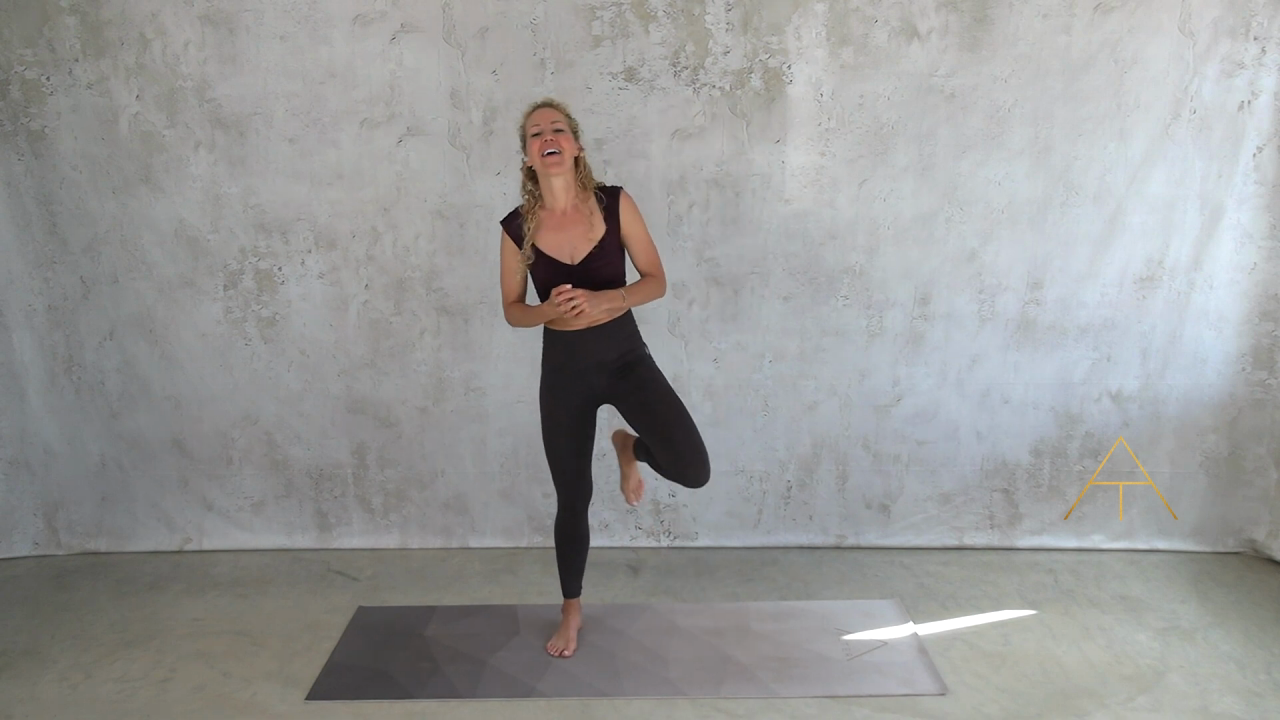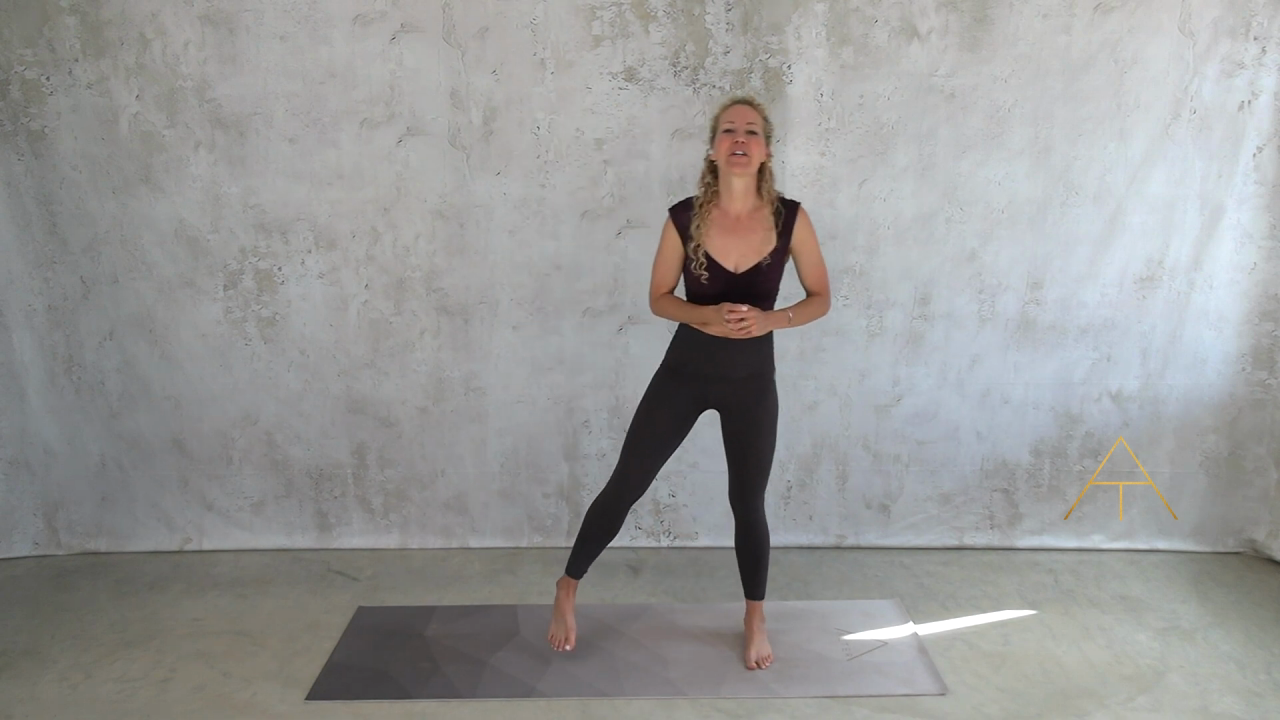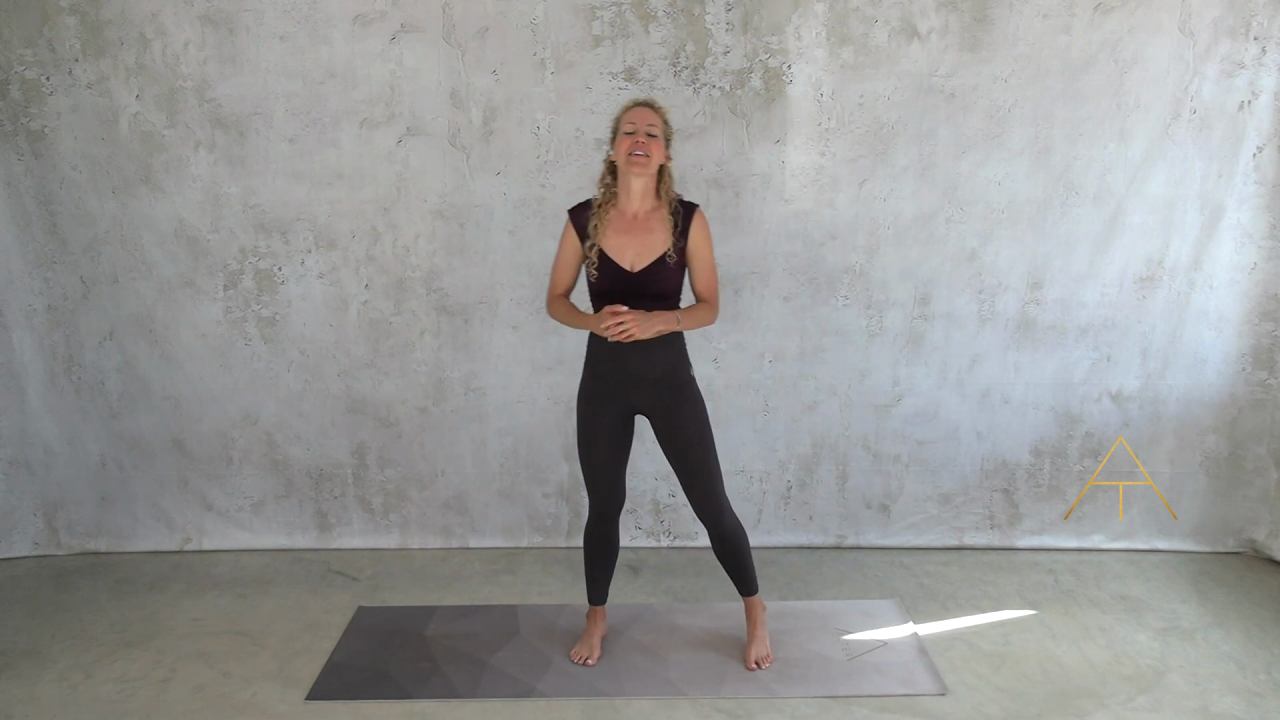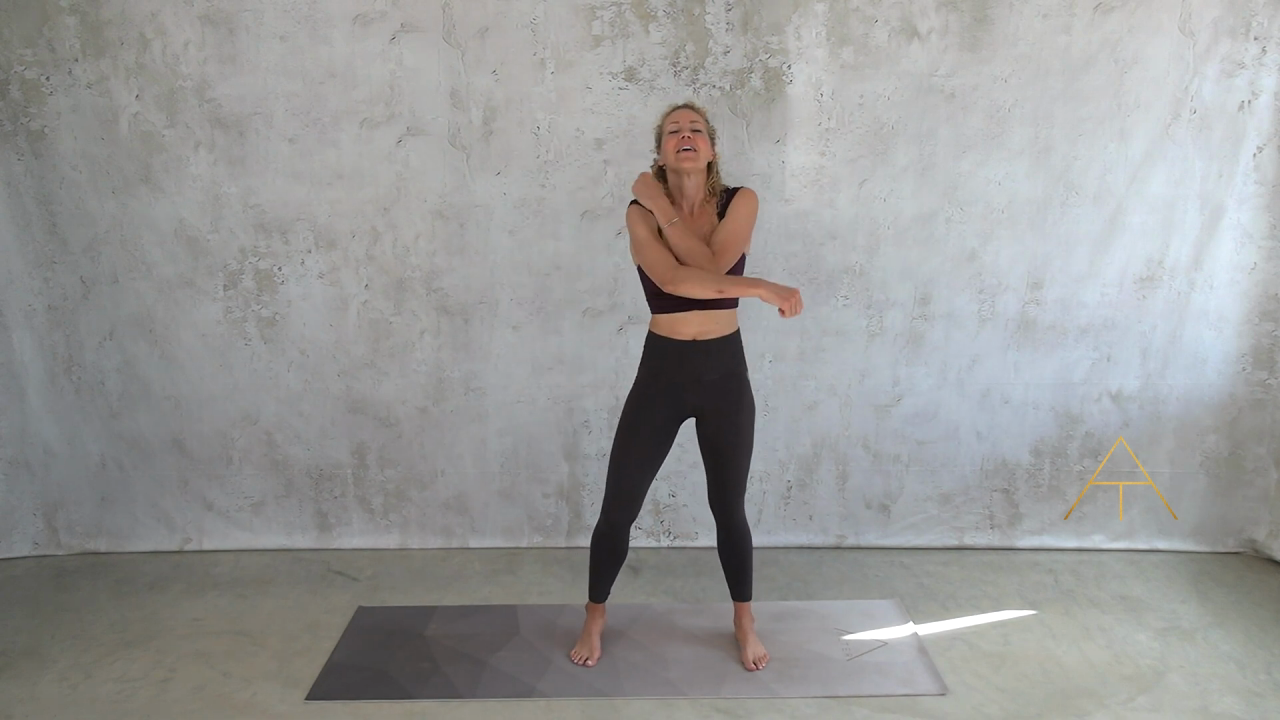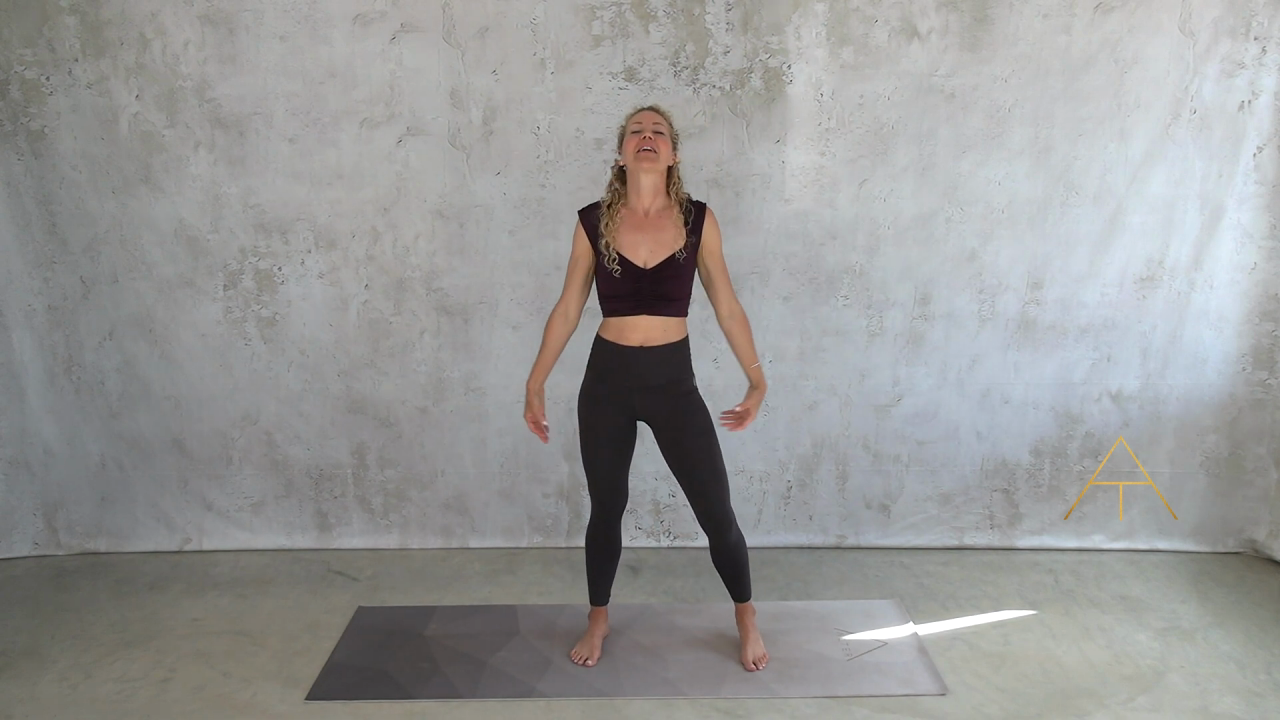
dt=1s
person 1, frame 1
left shoulder: (615, 203)
right shoulder: (517, 227)
left elbow: (655, 281)
right elbow: (512, 310)
left wrist: (601, 300)
right wrist: (547, 311)
left hip: (625, 355)
right hip: (563, 367)
left knee: (694, 468)
right knee: (573, 497)
left ankle: (630, 448)
right ankle: (571, 611)
person 1, frame 2
left shoulder: (791, 219)
right shoulder: (684, 218)
left elbow: (821, 299)
right elbow: (659, 299)
left wrist: (771, 319)
right wrist: (710, 315)
left hip: (752, 374)
right hip: (686, 365)
left knee: (748, 503)
right knee: (625, 484)
left ankle: (755, 619)
right ankle: (567, 588)
person 1, frame 3
left shoulder: (687, 219)
right shoulder: (583, 220)
left elbow: (710, 307)
right elbow: (554, 299)
left wrist: (658, 320)
right wrist: (592, 320)
left hip: (668, 371)
right hip: (604, 375)
left knee: (709, 501)
right knee: (604, 505)
left ankle: (754, 610)
right ankle: (596, 617)
person 1, frame 4
left shoulder: (739, 202)
right shoulder: (641, 210)
left elbow: (713, 262)
right elbow: (676, 279)
left wrist: (666, 211)
right wrist: (764, 289)
left hip: (724, 371)
right hip: (661, 372)
left knee: (728, 507)
right knee: (618, 505)
left ankle: (744, 621)
right ankle: (594, 617)
person 1, frame 5
left shoulder: (698, 219)
right shoulder: (594, 221)
left elbow: (727, 305)
right elbow: (567, 308)
left wrist: (756, 379)
right wrist: (535, 385)
left hip: (672, 379)
right hip: (608, 377)
left knee: (716, 510)
right knee: (606, 508)
left ankle: (746, 619)
right ankle: (598, 619)
